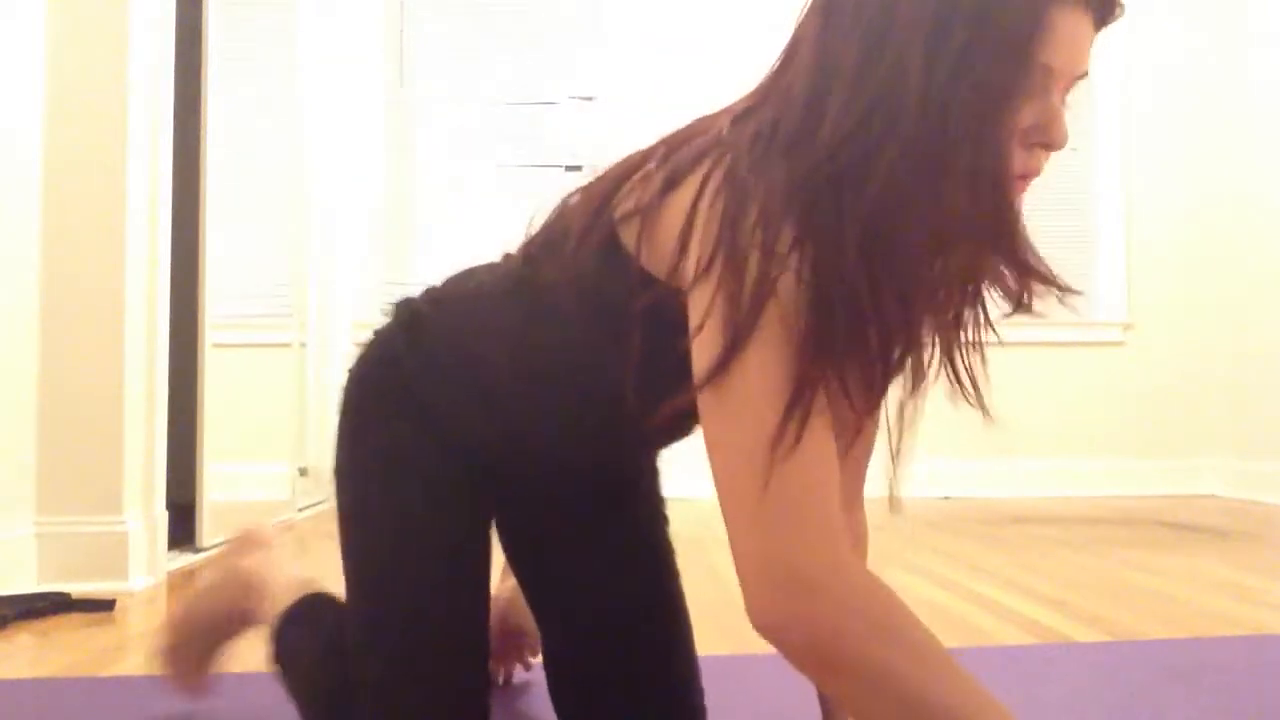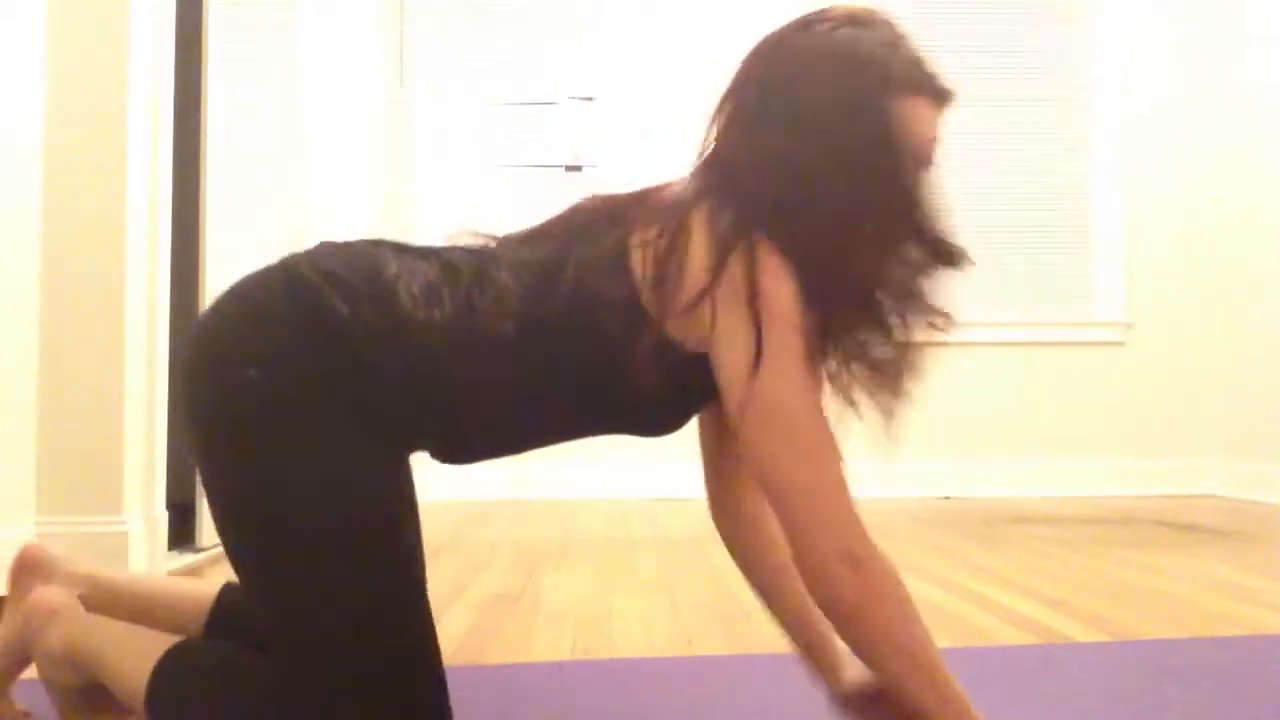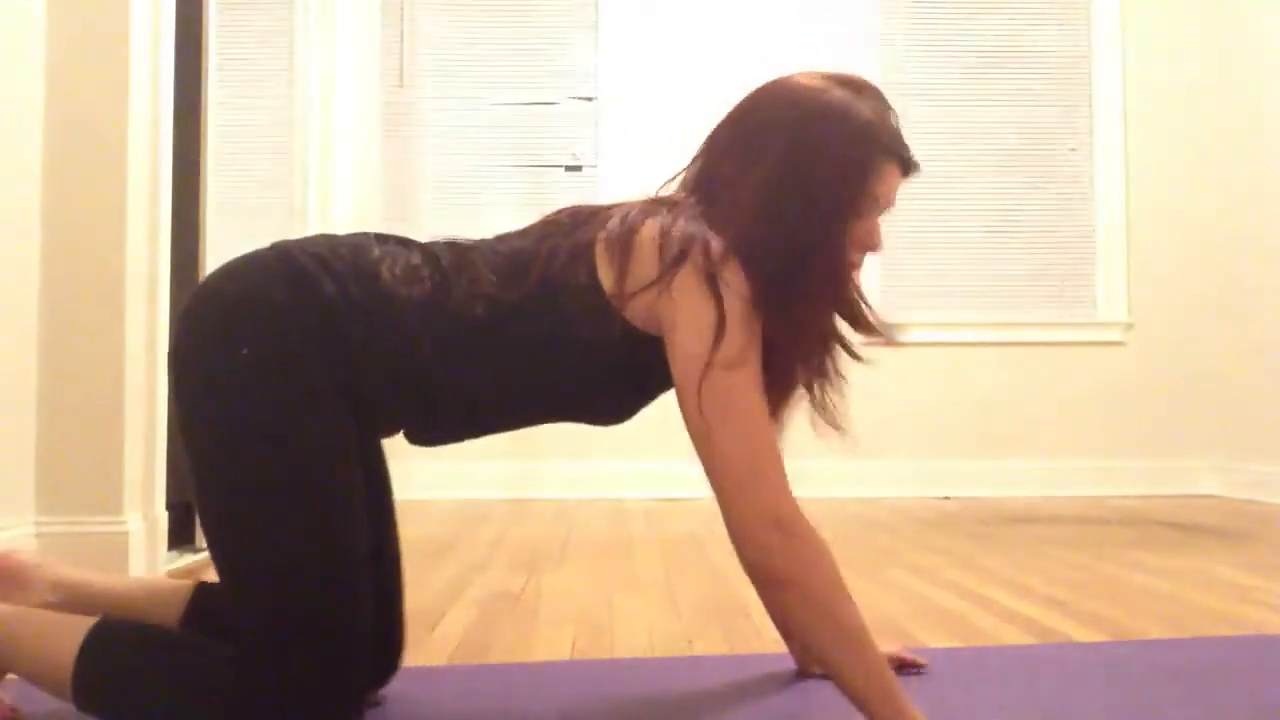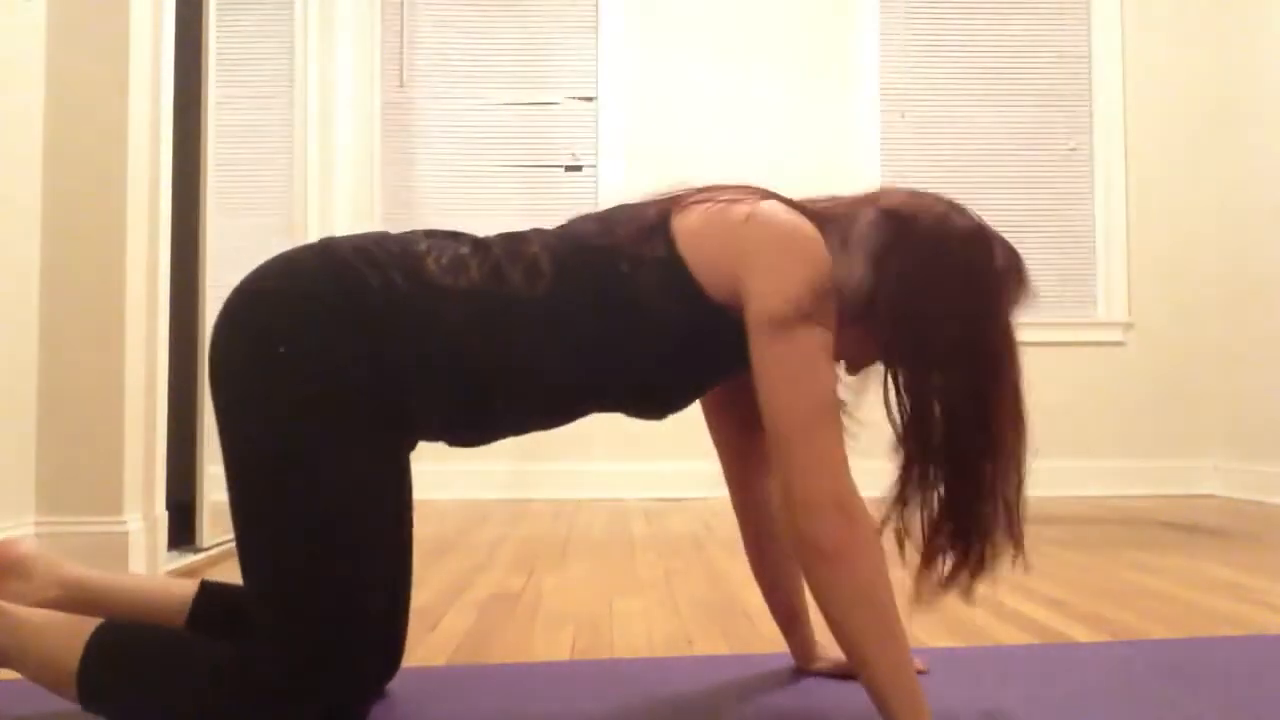
dt=0.7s
person 1, frame 1
left shoulder: (890, 235)
right shoulder: (749, 208)
left elbow: (824, 515)
right elbow: (799, 589)
right hip: (423, 411)
left ankle: (507, 611)
right ankle: (266, 585)
person 1, frame 2
left shoulder: (721, 244)
right shoulder: (749, 271)
left elbow: (741, 500)
right elbow: (841, 563)
left hip: (327, 362)
right hip: (281, 365)
left knee: (352, 642)
left ankle: (80, 588)
person 1, frame 3
left shoulder: (690, 256)
right shoulder: (703, 269)
left elbow: (750, 506)
right elbow: (773, 530)
left hip: (312, 350)
right hip: (265, 345)
person 1, frame 4
left shoulder: (741, 292)
right shoulder: (785, 249)
left elbow: (758, 482)
right elbow: (821, 511)
left hip: (343, 352)
right hip: (310, 341)
